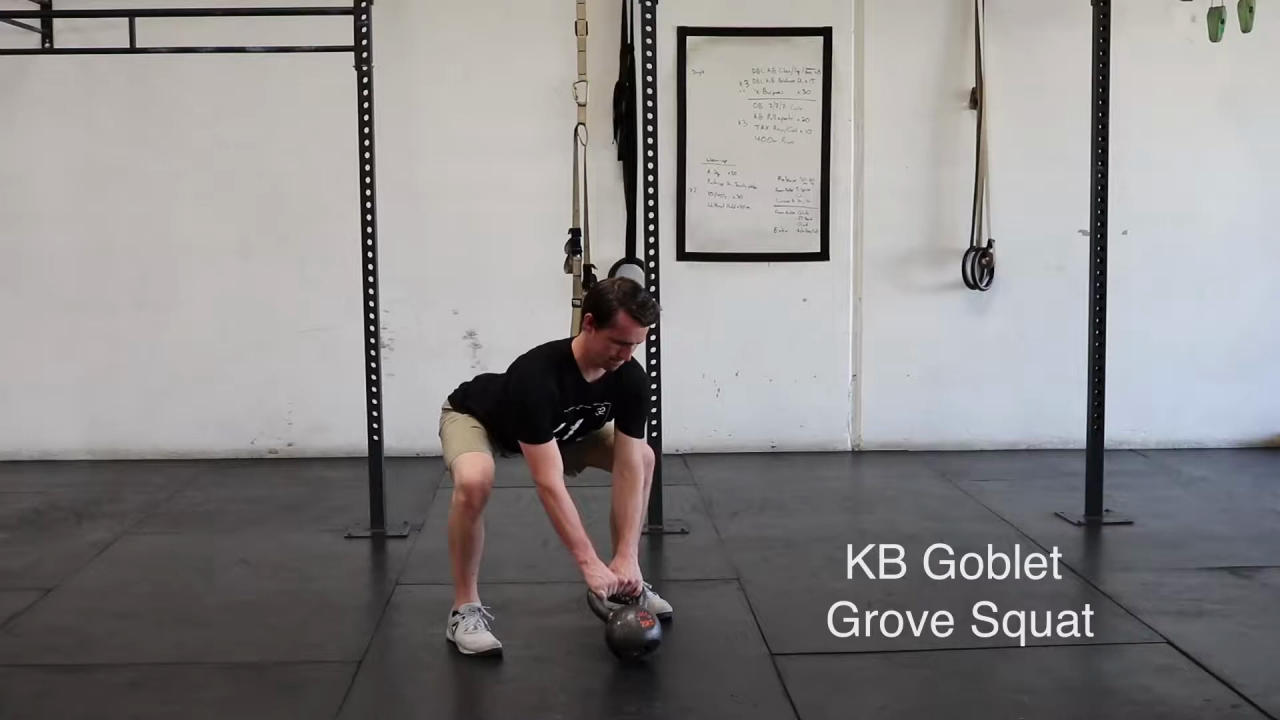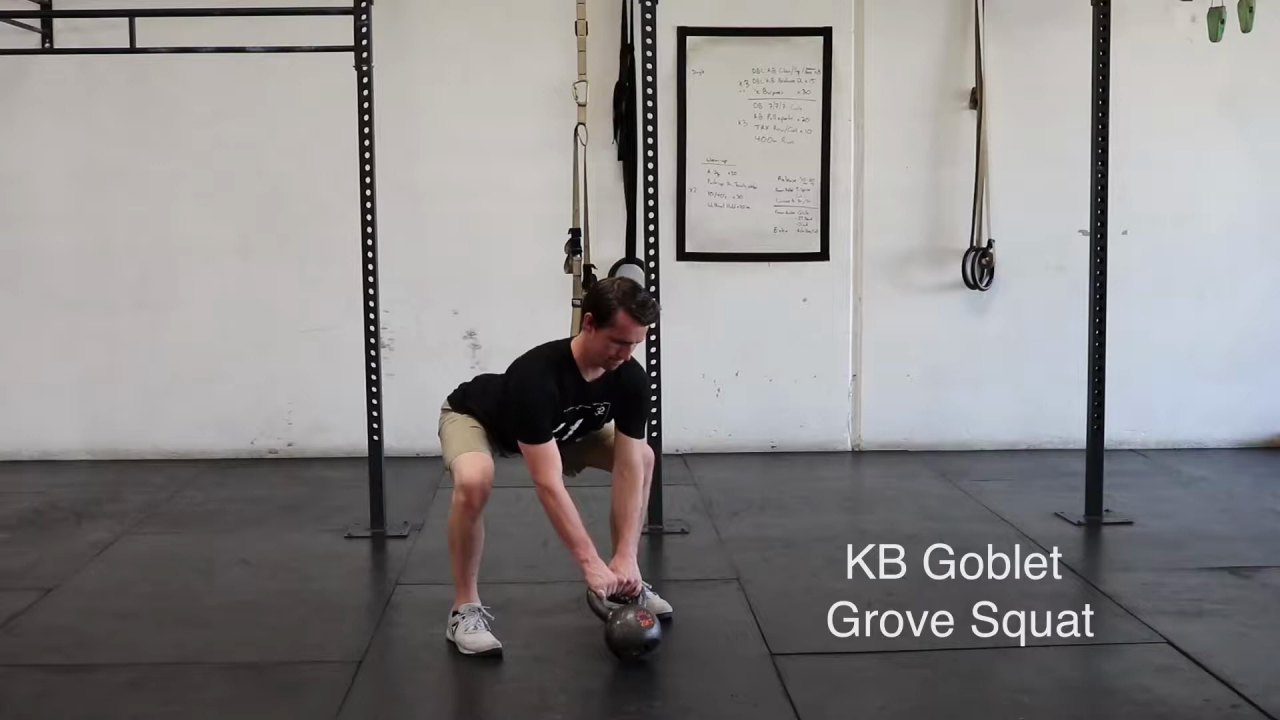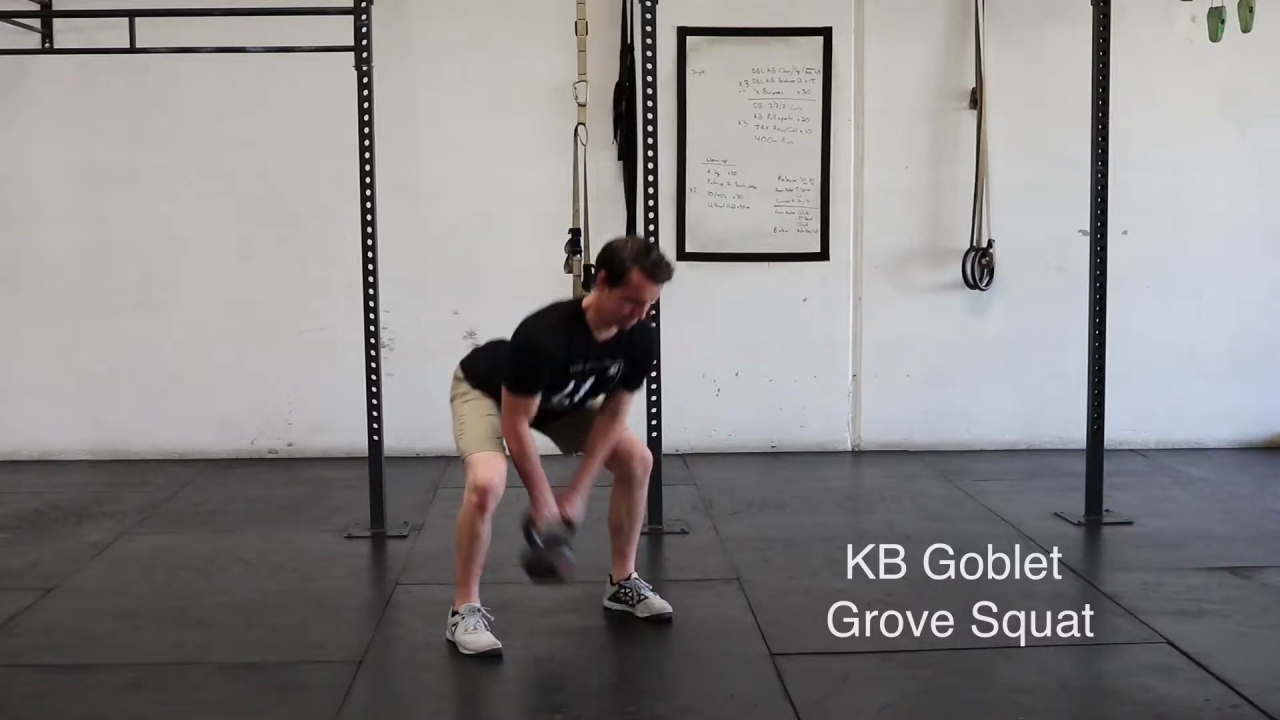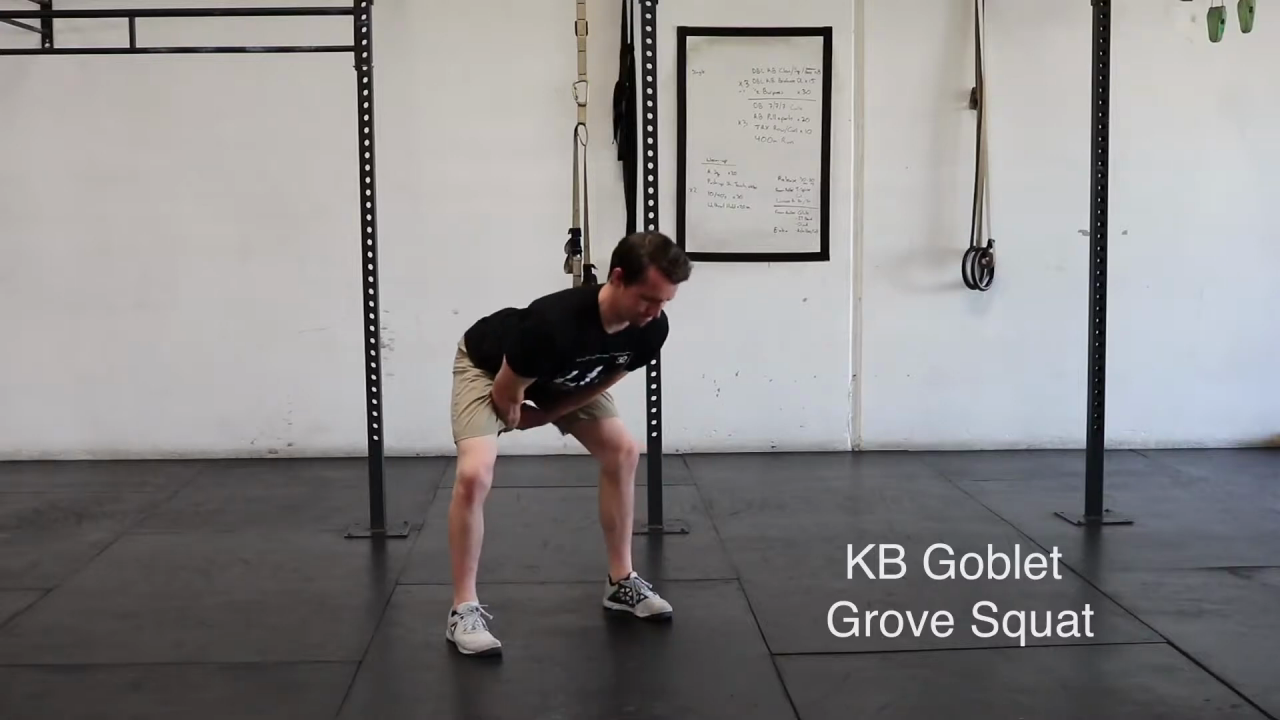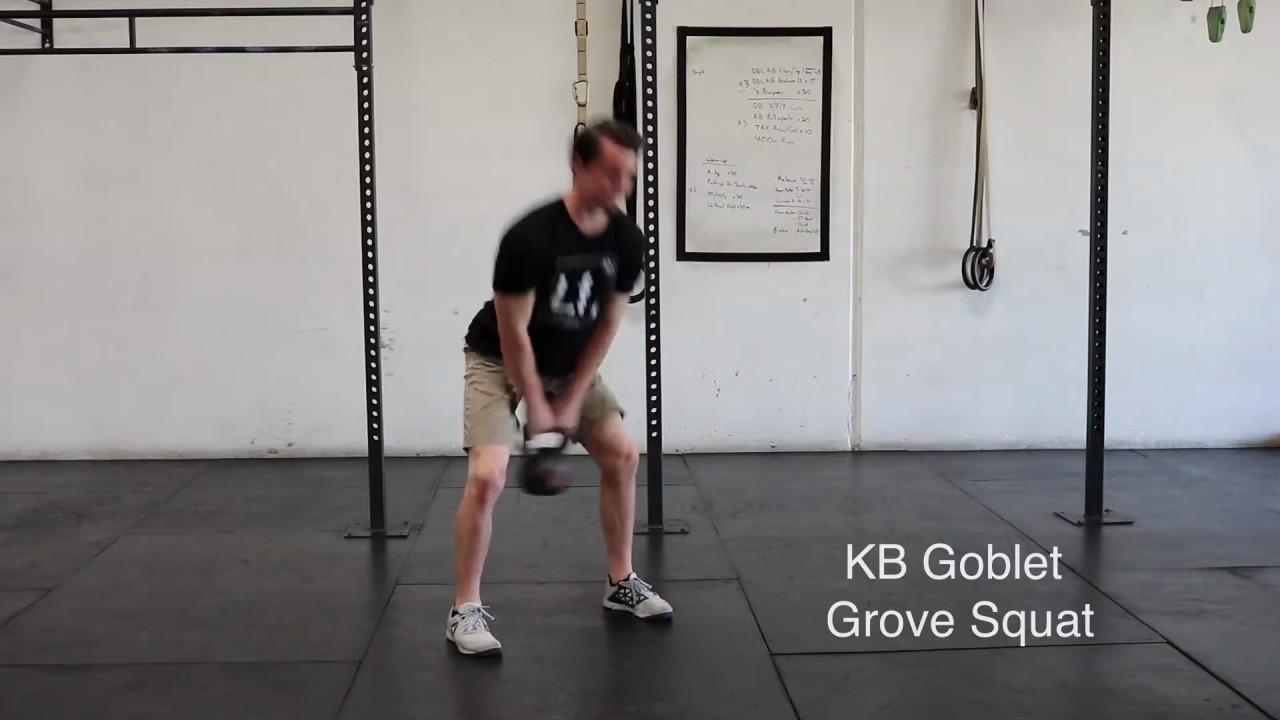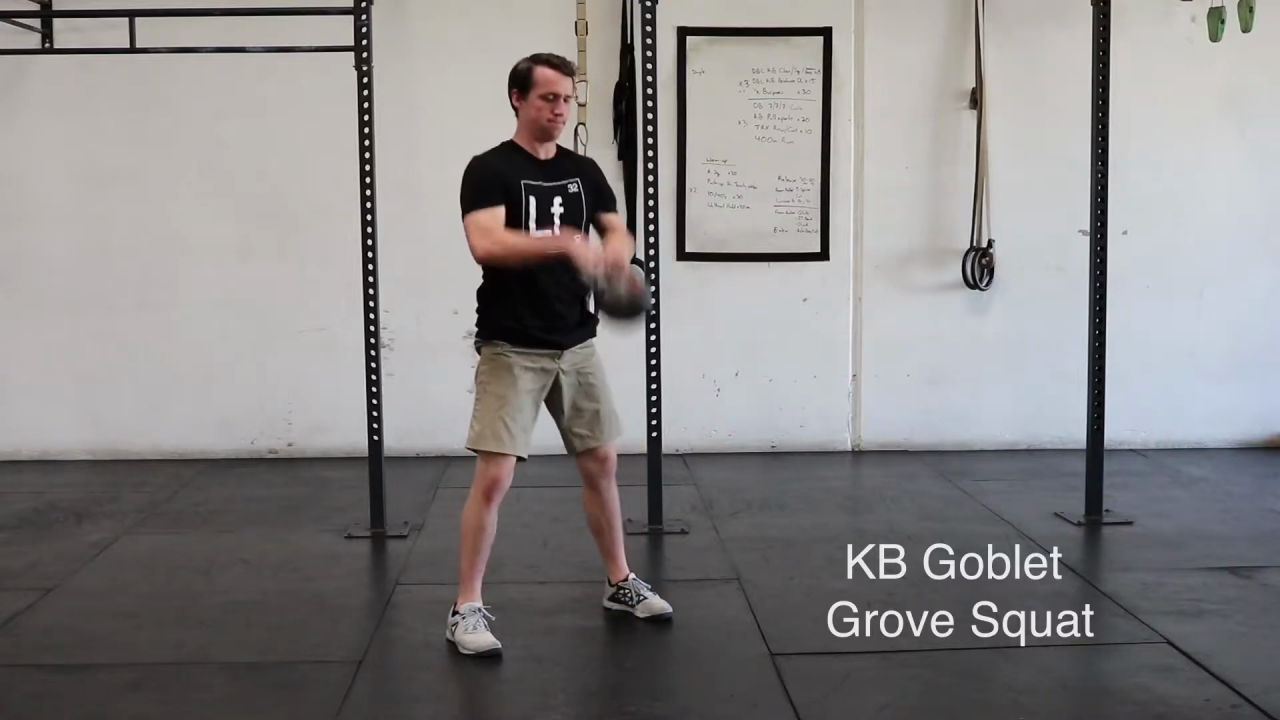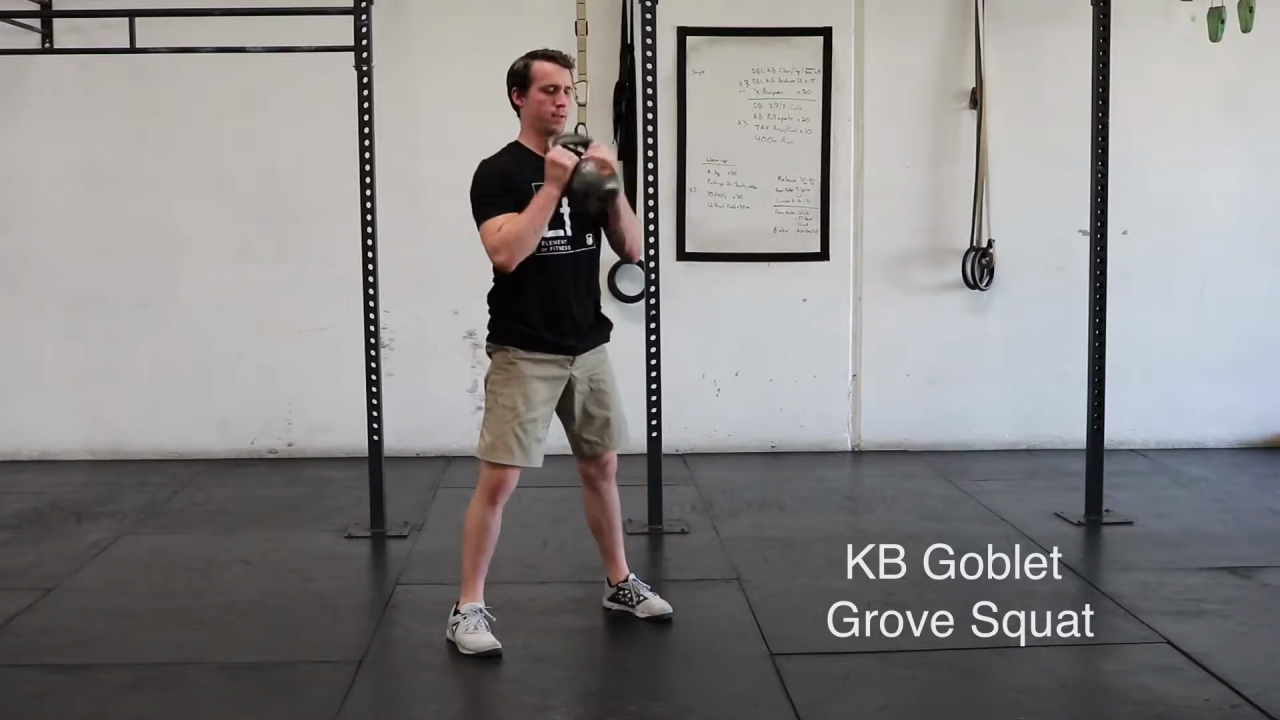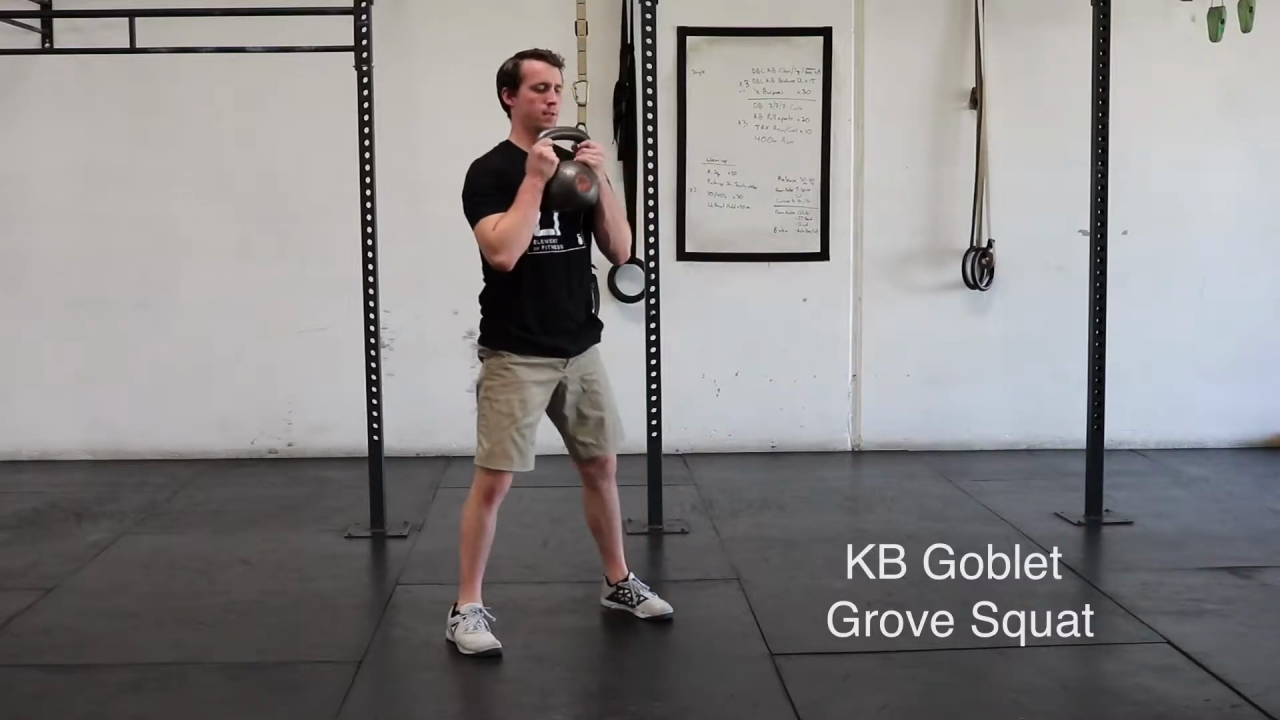
dt=0.3s
person 1, frame 1
left shoulder: (631, 379)
right shoulder: (536, 376)
left elbow: (629, 468)
right elbow: (549, 483)
left wrist: (626, 557)
right wrist: (590, 564)
right hip: (474, 416)
left knee: (643, 459)
right knee: (473, 482)
left ankle: (625, 580)
right ankle: (465, 608)
person 1, frame 2
left shoulder: (630, 379)
right shoulder: (535, 377)
left elbow: (628, 468)
right elbow: (549, 484)
left wrist: (625, 556)
right wrist: (590, 563)
right hip: (473, 417)
left knee: (644, 459)
right knee: (473, 482)
left ankle: (624, 581)
right ankle: (466, 609)
person 1, frame 3
left shoulder: (640, 339)
right shoulder: (544, 334)
left elbow: (612, 419)
right elbow: (516, 430)
left wrist: (577, 494)
right wrist: (543, 502)
left hip: (562, 398)
right hip: (485, 388)
left knee: (638, 460)
right knee: (486, 484)
left ankle: (623, 582)
right ankle: (466, 610)
person 1, frame 4
left shoulder: (651, 330)
right shoulder: (553, 321)
left elbow: (603, 382)
right elbow: (506, 392)
left wrist: (541, 416)
right wrist: (511, 419)
right hip: (487, 366)
left knee: (622, 453)
right knee: (474, 475)
left ankle: (621, 582)
right ankle: (464, 609)
person 1, frame 5
left shoulder: (625, 239)
right shoulder: (531, 238)
left elbow: (606, 325)
right elbow: (514, 335)
left wrist: (573, 402)
right wrist: (534, 406)
left hip: (567, 361)
right hip: (498, 359)
left knee: (623, 457)
right knee: (487, 477)
left ankle: (621, 583)
right ankle: (465, 608)
person 1, frame 6
left shoulder: (585, 171)
right shoulder: (489, 169)
left elbow: (617, 235)
right elbow: (485, 246)
left wrist: (618, 248)
right wrist: (562, 242)
left hip: (576, 346)
right hip: (512, 350)
left knee: (601, 464)
right knee: (494, 477)
left ankle: (621, 583)
right ankle: (466, 607)
person 1, frame 7
left shoulder: (586, 164)
right shoulder: (498, 172)
left elbow: (632, 250)
right elbow: (506, 255)
right wrist: (551, 186)
left hip: (588, 347)
right hip: (523, 353)
left knee: (602, 468)
right knee: (498, 480)
left ankle: (620, 583)
right ankle: (468, 608)
person 1, frame 8
left shoulder: (580, 165)
right shoulder: (490, 171)
left elbow: (620, 251)
right elbow: (502, 253)
left wrist: (598, 180)
right wrist: (535, 178)
left hip: (580, 348)
right hip: (516, 355)
left knee: (601, 468)
right knee: (493, 482)
left ankle: (618, 581)
right ankle: (467, 608)
